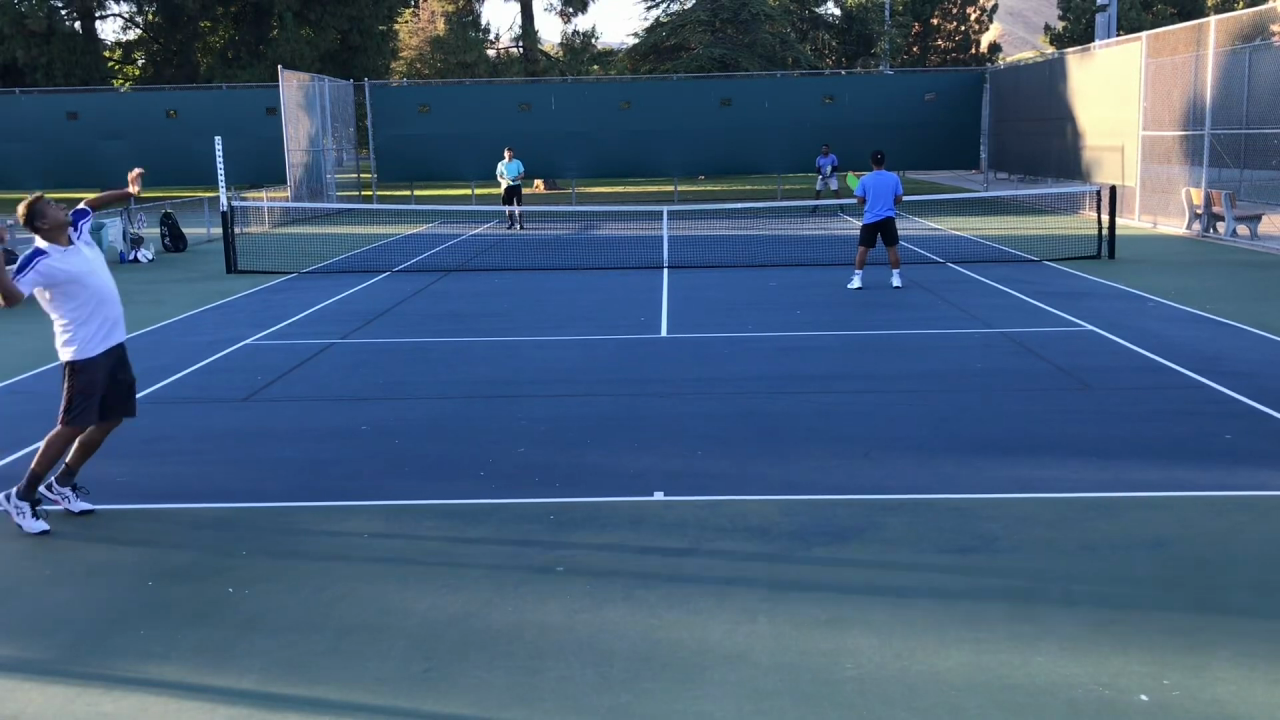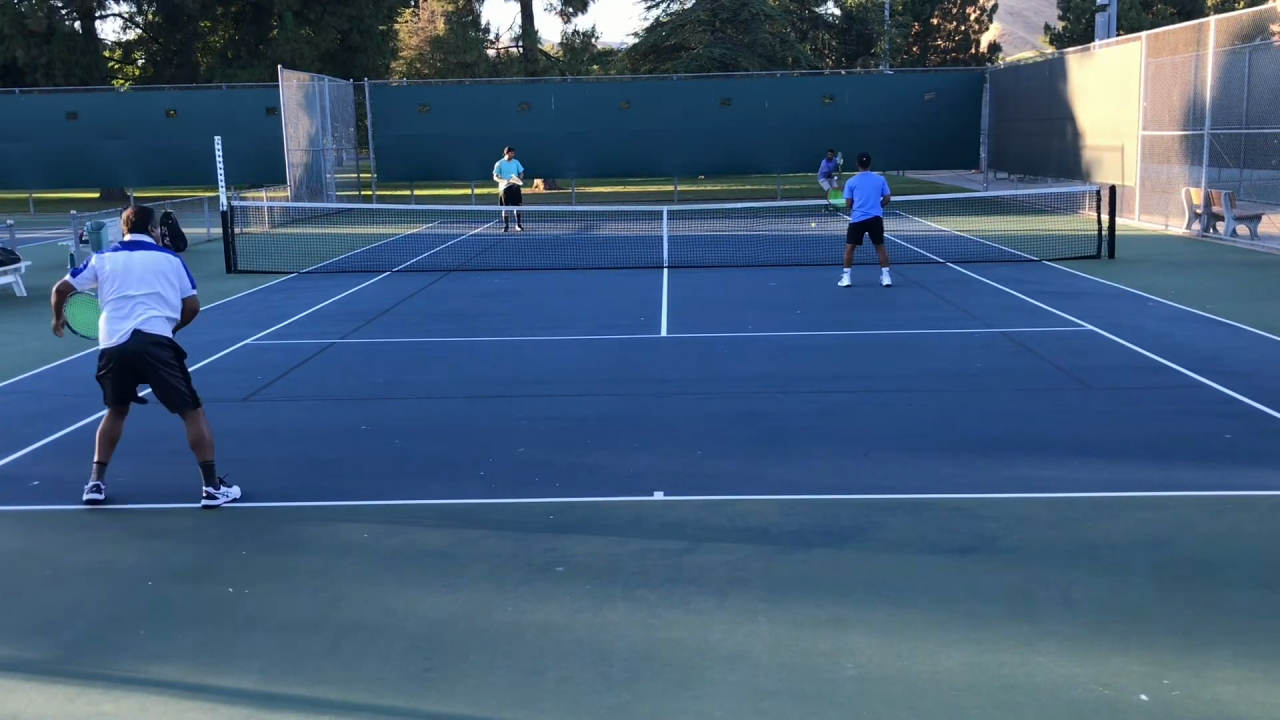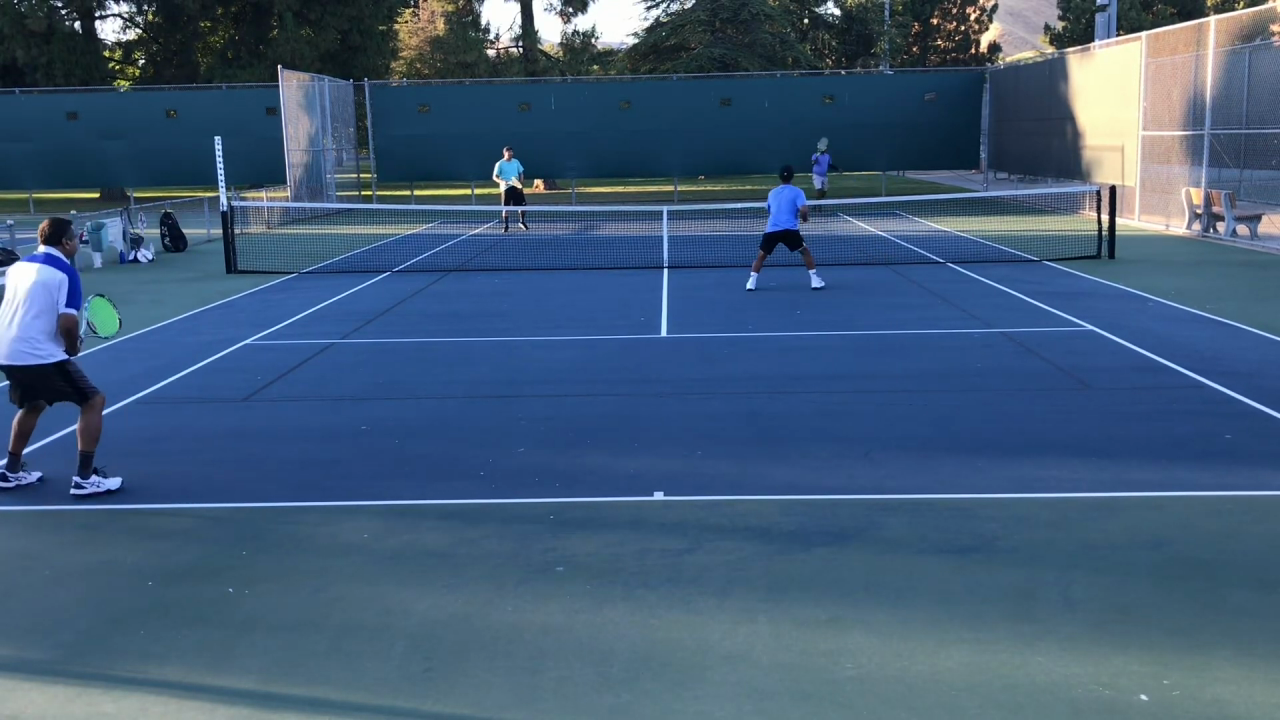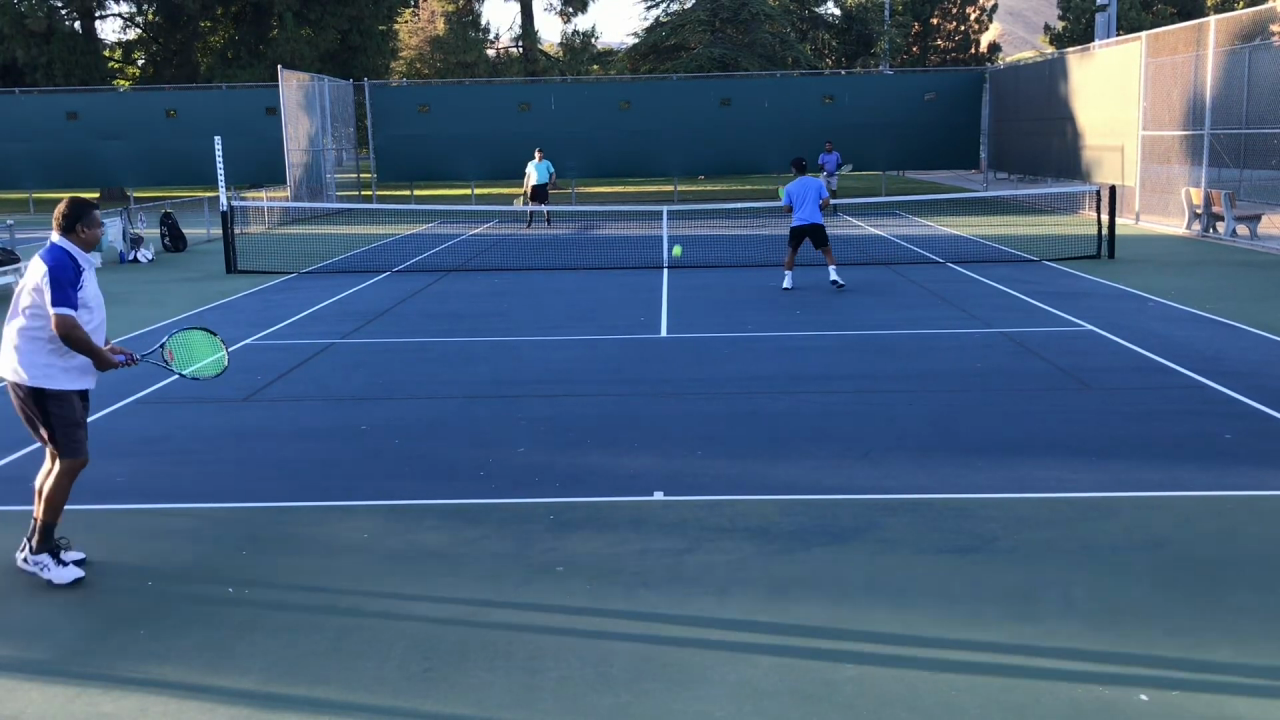
dt=1s
person 1, frame 1
left shoulder: (78, 230)
right shoulder: (37, 261)
left elbow: (91, 204)
left wrist: (127, 190)
left hip: (113, 344)
right hip: (86, 353)
left knee: (111, 418)
right knee: (72, 427)
left ankle: (62, 482)
person 1, frame 2
left shoulder: (101, 259)
right shoulder: (170, 260)
left elbow: (61, 289)
right elbow: (192, 307)
left wrist: (58, 318)
right wrist: (169, 327)
left hip: (113, 347)
right hip: (154, 343)
left knee: (116, 410)
right knee: (192, 412)
left ankle: (96, 482)
right ankle: (212, 486)
person 1, frame 3
right shoulder: (66, 273)
right elbow: (67, 323)
right wrist: (72, 345)
right hip: (39, 356)
left knee: (32, 405)
right knee: (93, 401)
right ankle: (85, 475)
person 1, frame 4
left shoulder: (76, 260)
right shoulder: (60, 264)
left elbow: (85, 316)
right elbow: (64, 327)
left wrist: (106, 346)
right wrist: (98, 357)
left hip: (66, 377)
right hip: (44, 379)
left knee: (65, 457)
right knee: (71, 458)
left ankle: (43, 542)
right ankle: (38, 550)
